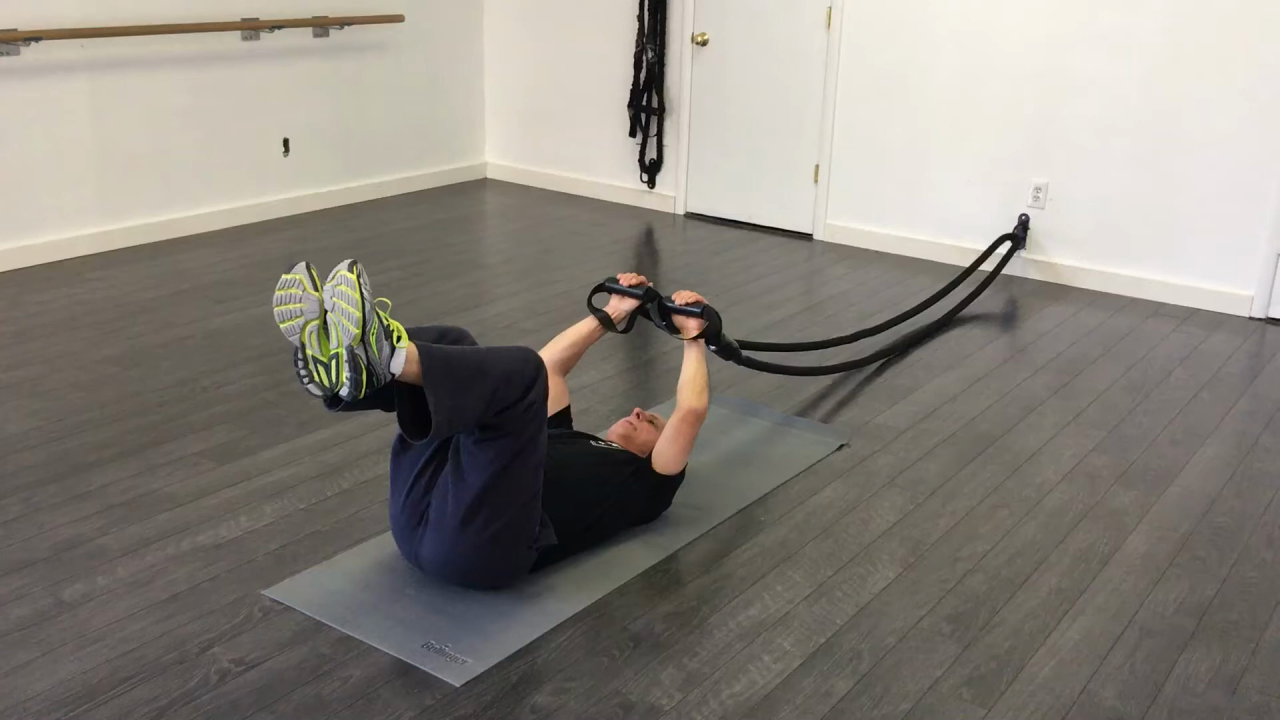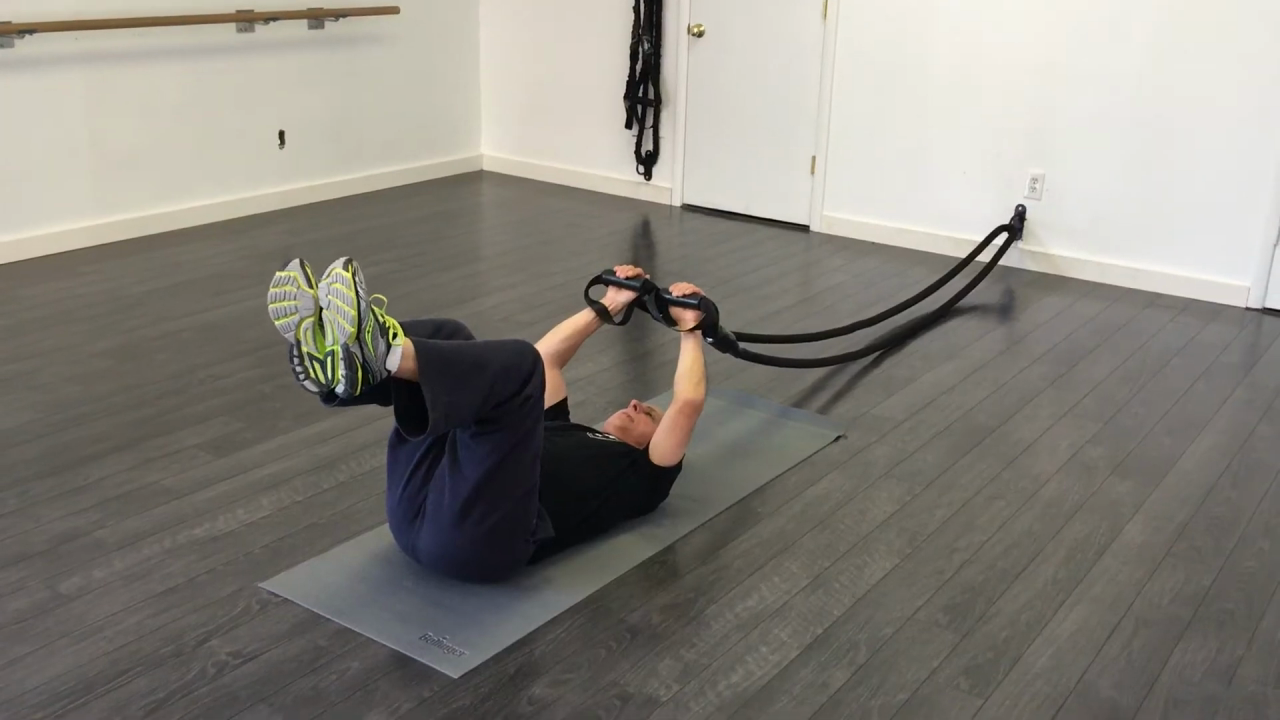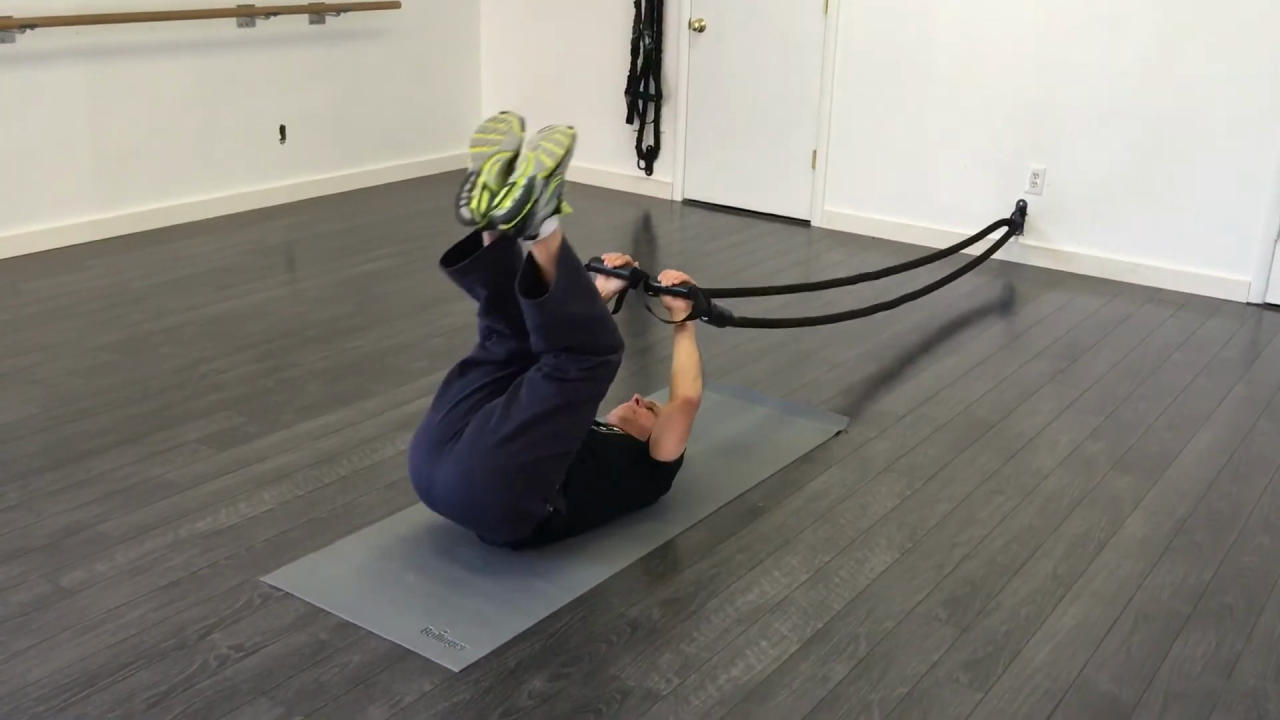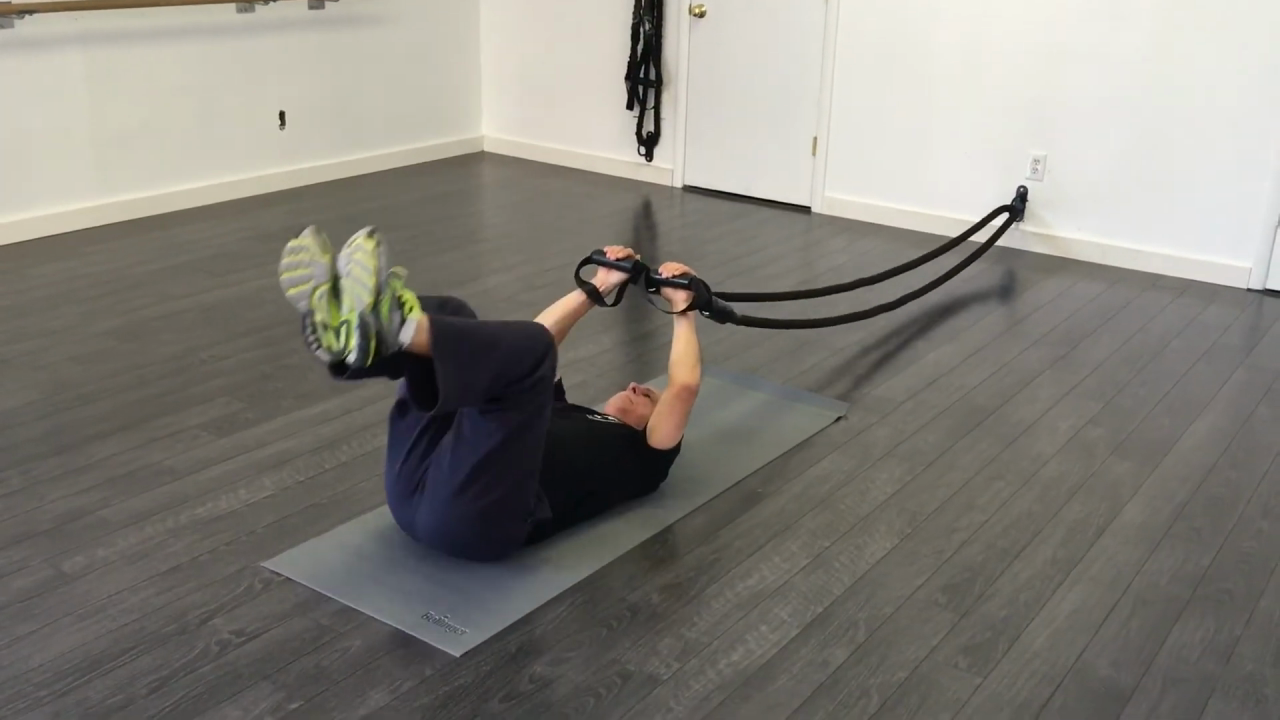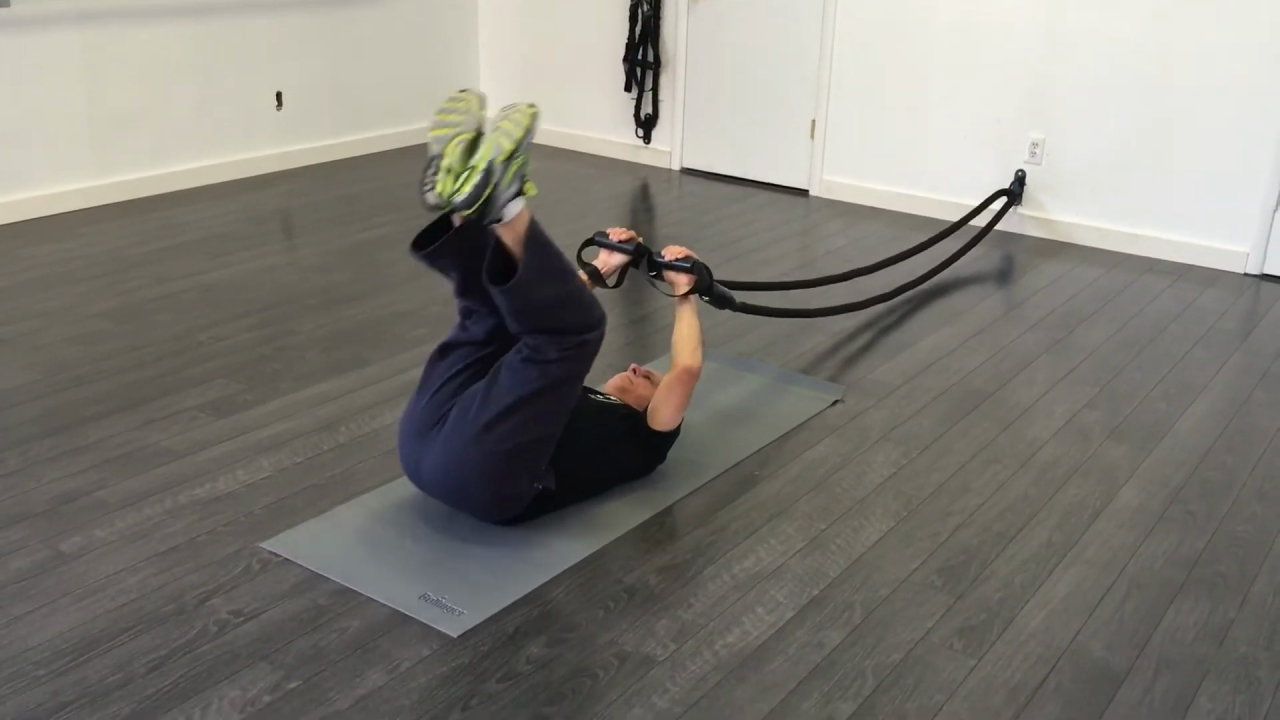
dt=1s
person 1, frame 1
left shoulder: (642, 486)
right shoulder: (565, 439)
left elbow: (691, 412)
right elbow: (549, 364)
left wrist: (692, 338)
right wrist: (609, 317)
left hip: (483, 542)
right hip: (421, 514)
left knee: (518, 371)
right knee: (448, 345)
left ankle: (385, 354)
right ankle: (339, 364)
person 1, frame 2
left shoulder: (641, 477)
right shoulder: (565, 430)
left elbow: (688, 403)
right elbow: (547, 356)
left wrist: (689, 330)
right wrist: (606, 308)
left hip: (481, 536)
right hip: (420, 508)
left knee: (515, 365)
right knee: (446, 339)
left ankle: (379, 353)
right ankle: (339, 357)
person 1, frame 3
left shoulder: (644, 469)
right shoulder: (575, 428)
left elbow: (686, 399)
right elbow: (558, 328)
left wrist: (682, 323)
right wrist: (597, 294)
left hip: (497, 490)
right hip: (439, 461)
left knee: (591, 346)
right knee: (518, 329)
left ankle: (537, 224)
right ankle: (498, 226)
person 1, frame 4
left shoulder: (642, 458)
right shoulder: (561, 415)
left elbow: (685, 386)
left wrist: (682, 310)
right wrist: (595, 289)
left hip: (477, 516)
right hip: (417, 486)
left knee: (526, 349)
right knee: (447, 319)
left ankle: (392, 324)
right ankle: (352, 329)
person 1, frame 5
left shoulder: (641, 438)
right shoulder: (571, 398)
left elbow: (687, 370)
right elbow: (547, 307)
left wrist: (684, 295)
right wrist: (598, 270)
left hip: (485, 470)
right hip: (428, 440)
left knee: (575, 321)
right knee: (498, 300)
left ankle: (502, 206)
right ankle: (464, 204)
